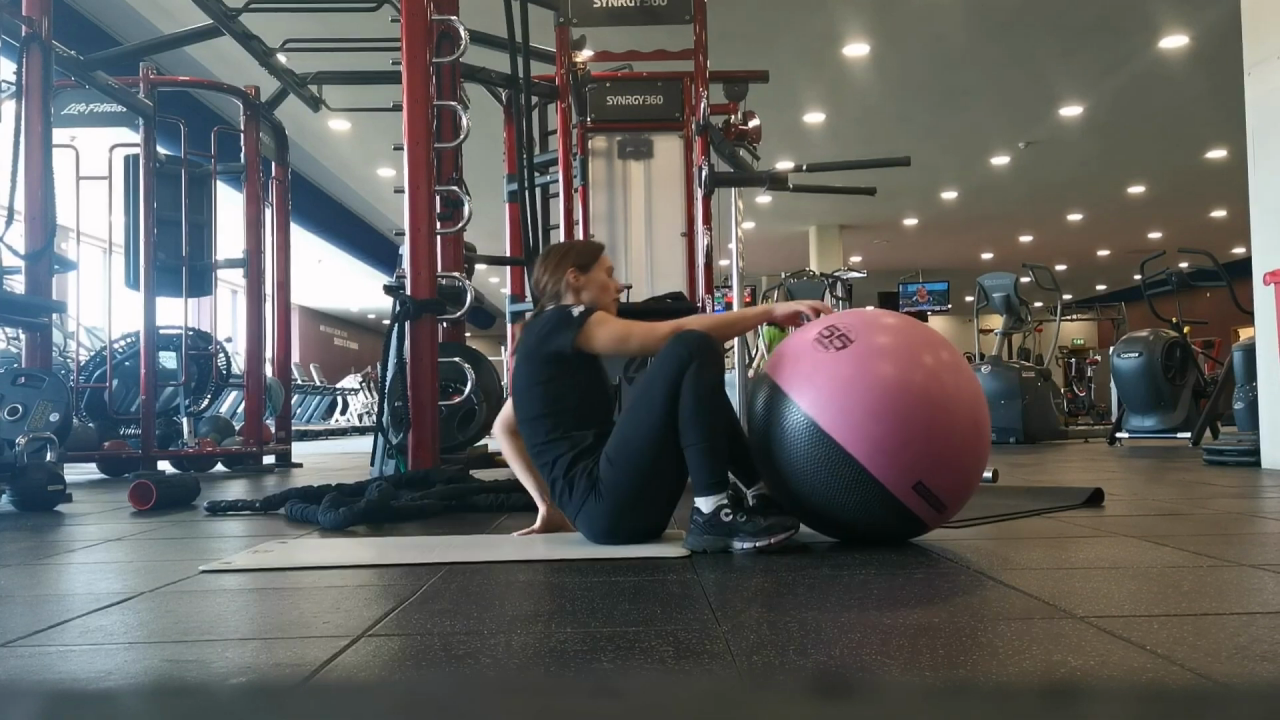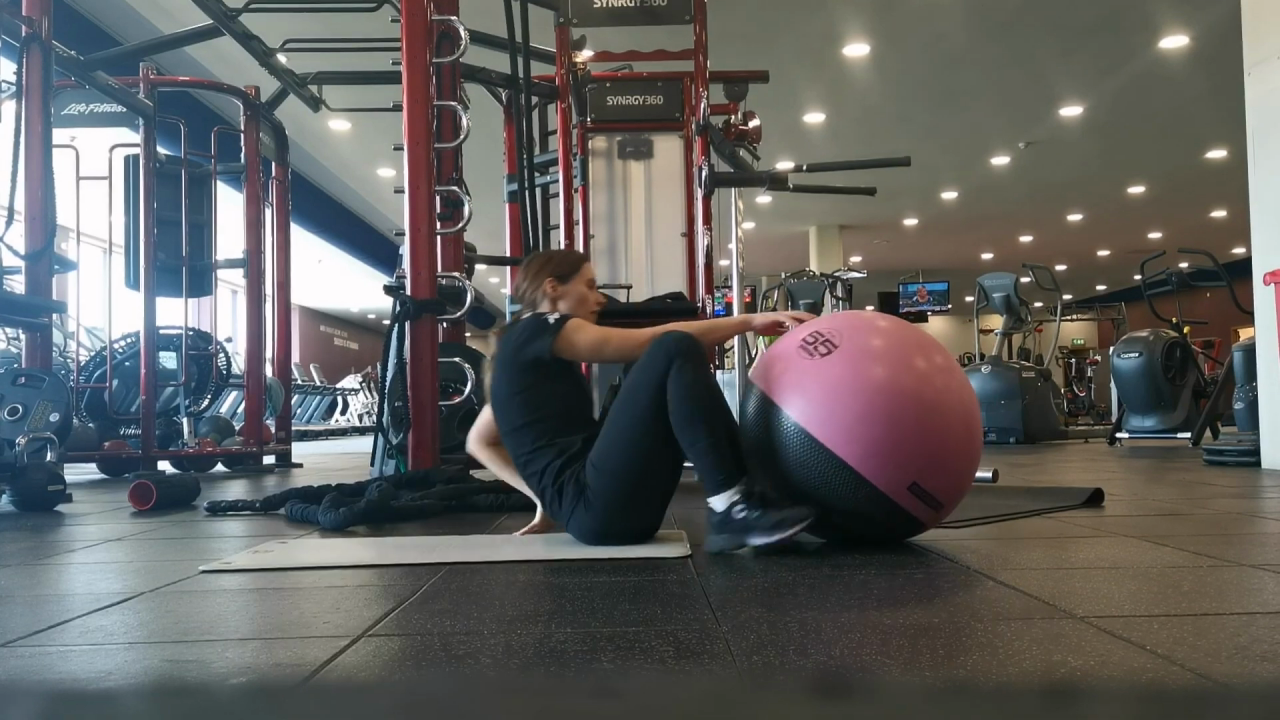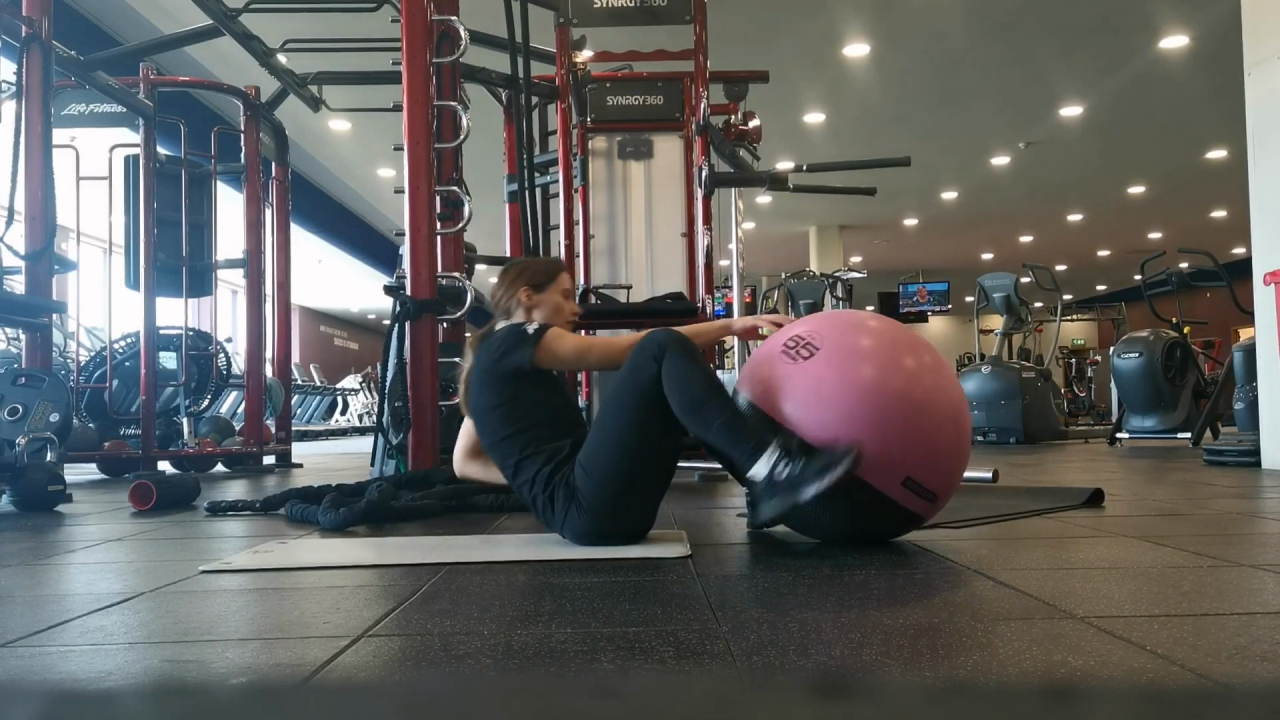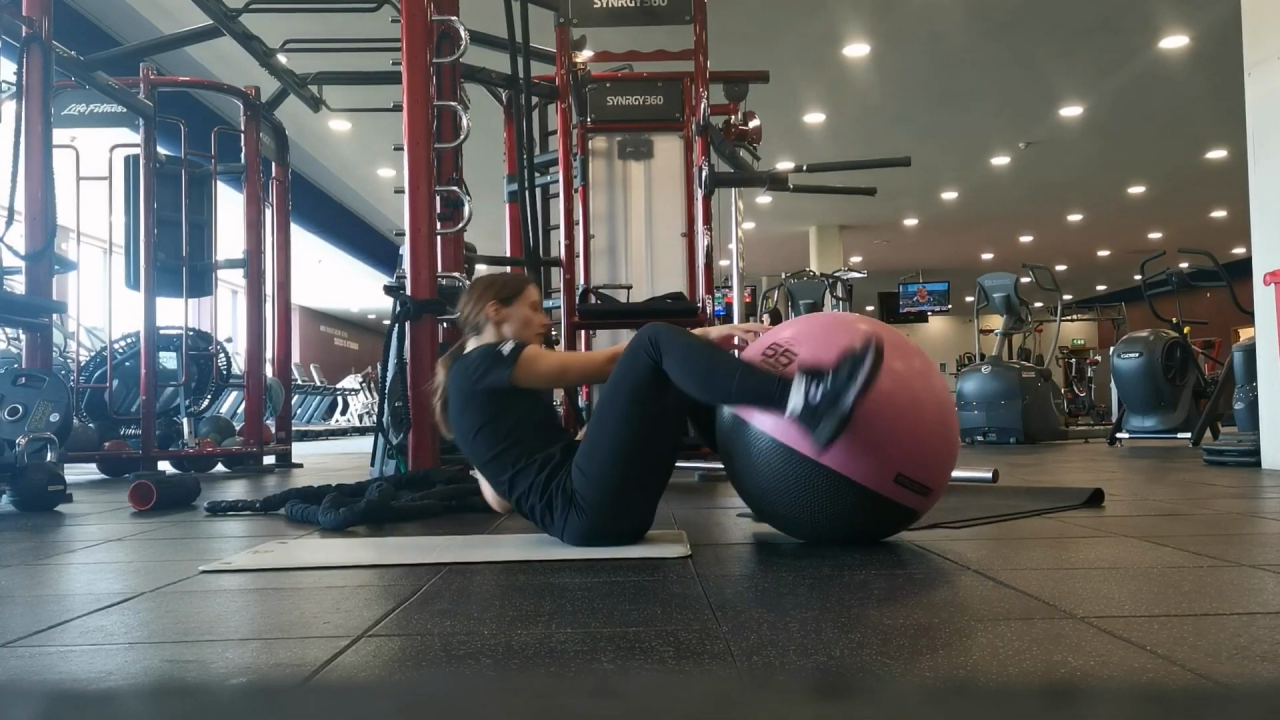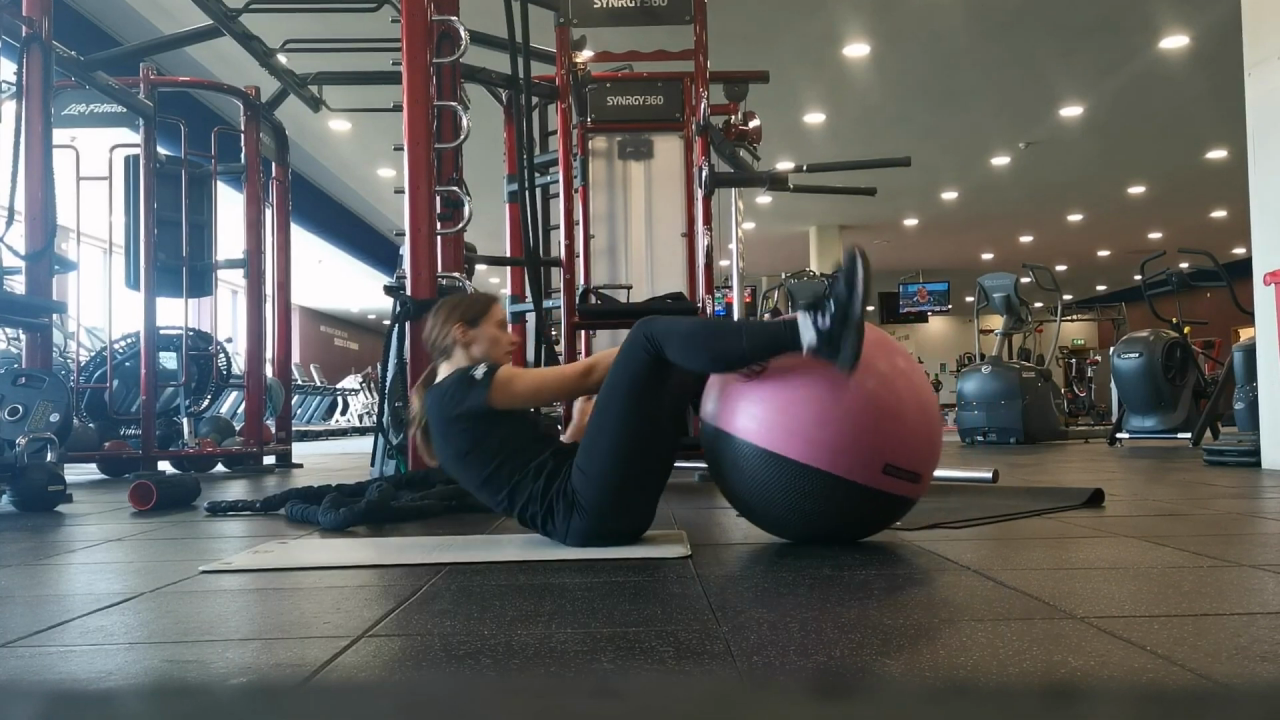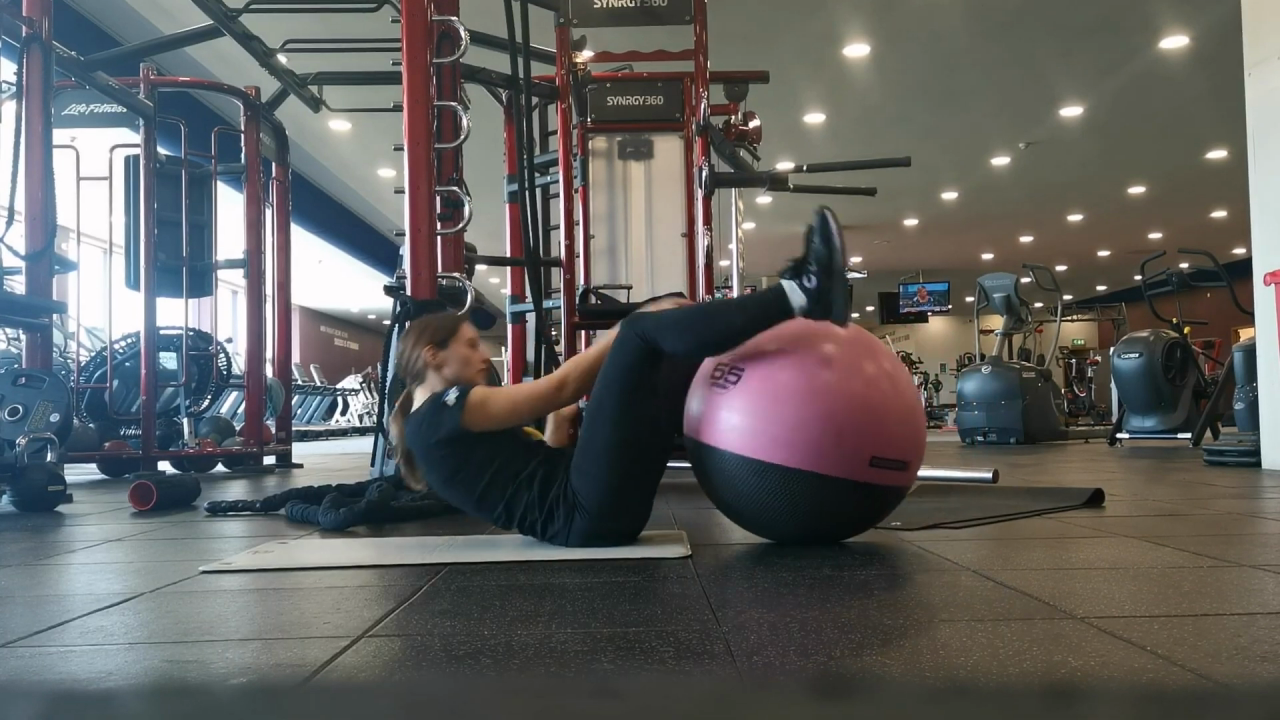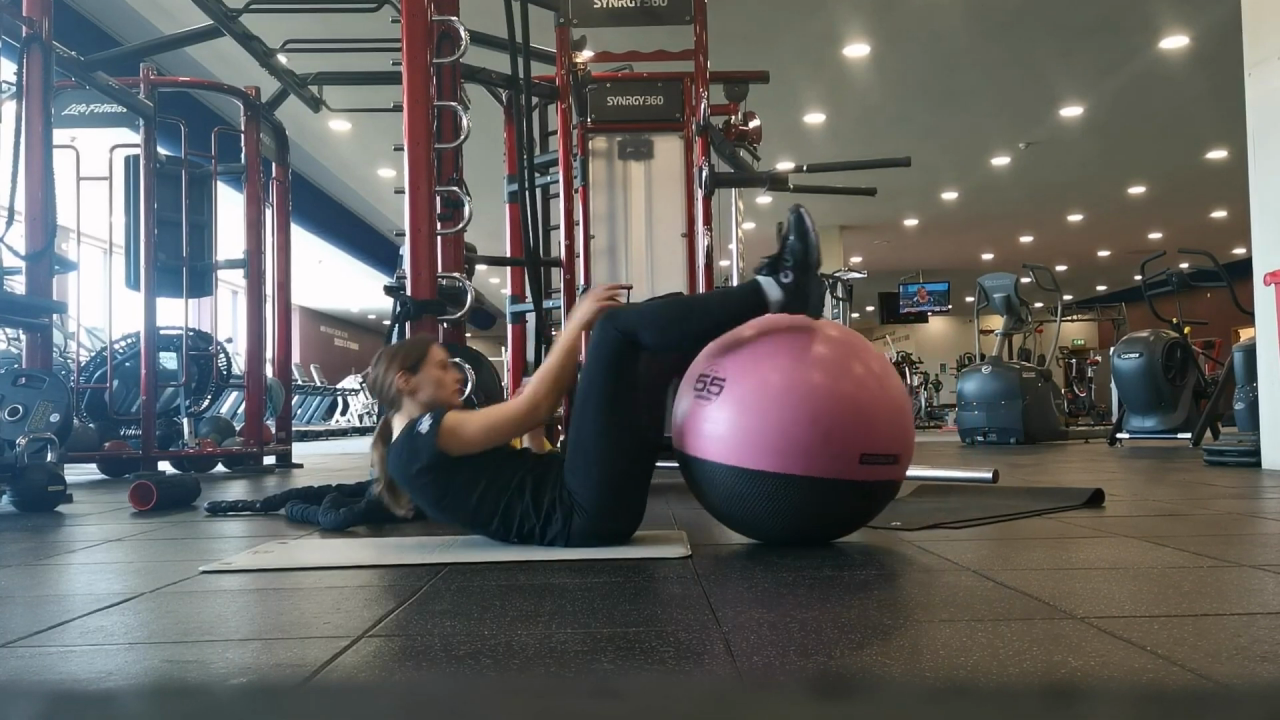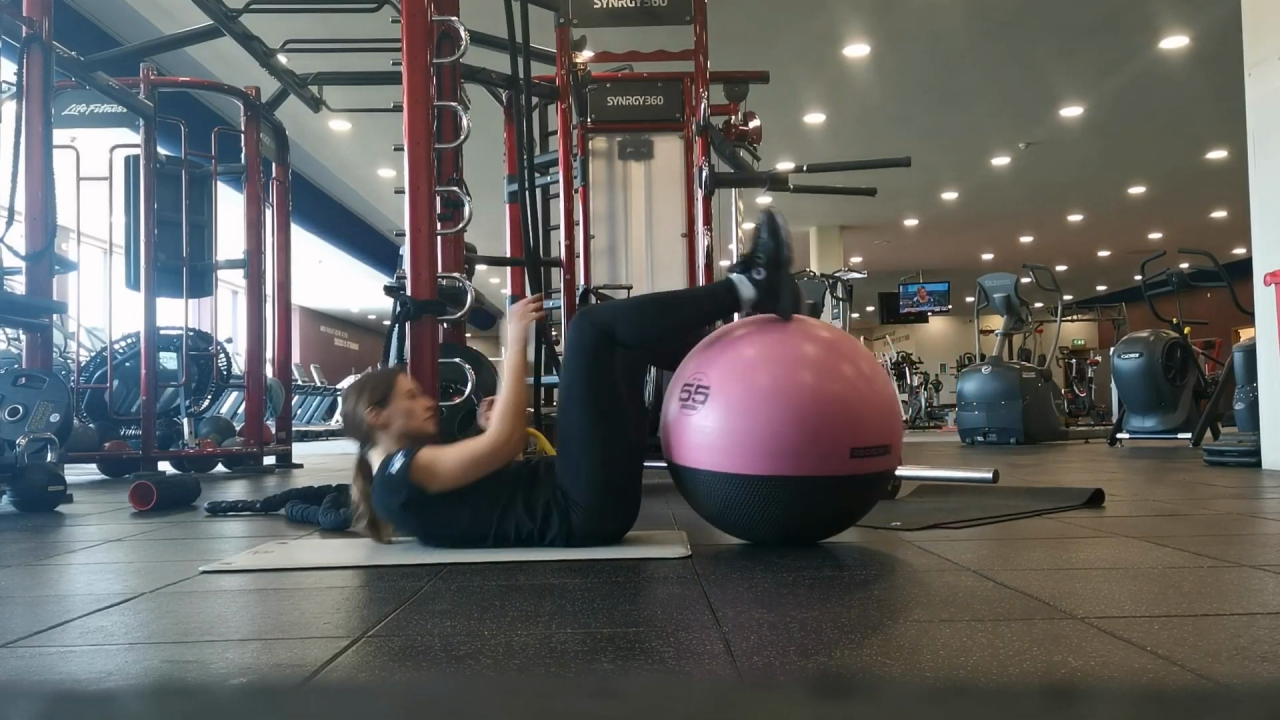
dt=0.1s
person 1, frame 1
right shoulder: (561, 324)
left elbow: (504, 429)
right elbow: (670, 334)
left wrist: (547, 503)
left hip: (599, 502)
right hip: (614, 509)
right knee: (692, 349)
right ankle: (712, 512)
person 1, frame 2
left shoulder: (522, 359)
right shoulder: (539, 329)
left elbow: (480, 441)
right elbow: (651, 342)
left wrist: (542, 496)
right wrist: (746, 322)
left hip: (595, 507)
right hip: (599, 509)
right knee: (679, 353)
right ankle: (729, 508)
person 1, frame 3
left shoulder: (499, 359)
right shoulder: (512, 341)
left elbow: (464, 460)
right elbow: (623, 350)
right wrist: (730, 326)
left hip: (587, 509)
right hip: (595, 509)
right knee: (665, 348)
right ankle: (778, 470)
person 1, frame 4
left shoulder: (475, 372)
right shoulder: (490, 360)
left elbow: (499, 498)
right elbow: (603, 366)
right wrist: (698, 338)
left hip: (585, 513)
right hip: (591, 514)
left knee: (685, 383)
right knee: (657, 342)
right ankle: (807, 401)
person 1, frame 5
left shoulder: (453, 399)
right shoulder: (467, 383)
right elbow: (582, 376)
left wrist: (580, 419)
right wrist: (666, 337)
left hip: (582, 513)
right hip: (594, 513)
left knee: (685, 366)
right knee: (654, 336)
right ankle: (813, 332)
person 1, frame 6
right shoulder: (441, 407)
right elbow: (558, 389)
left wrist: (560, 415)
right wrist: (622, 334)
left hip: (582, 512)
right hip: (592, 516)
left knee: (681, 356)
right knee: (641, 334)
right ankle: (799, 296)
person 1, frame 7
left shoulder: (418, 449)
right shoulder: (425, 436)
right elbow: (531, 407)
right wrist: (578, 323)
left hip: (577, 513)
right hip: (587, 514)
left knee: (662, 348)
right knee: (619, 327)
right ankle: (776, 292)
person 1, frame 8
left shoulder: (401, 472)
right shoulder: (399, 473)
right elbow: (504, 443)
right wrist: (515, 342)
left hip: (583, 508)
right hip: (585, 517)
left knee: (624, 342)
right knee: (590, 326)
right ankle: (749, 290)
